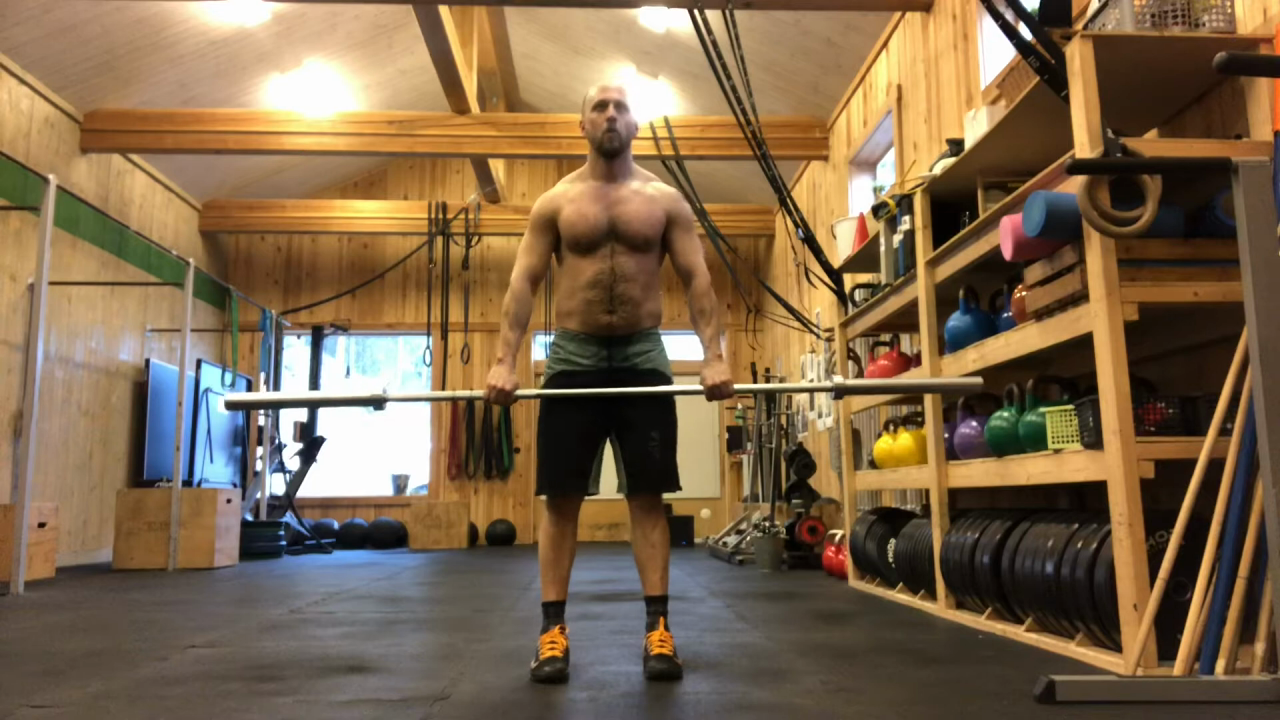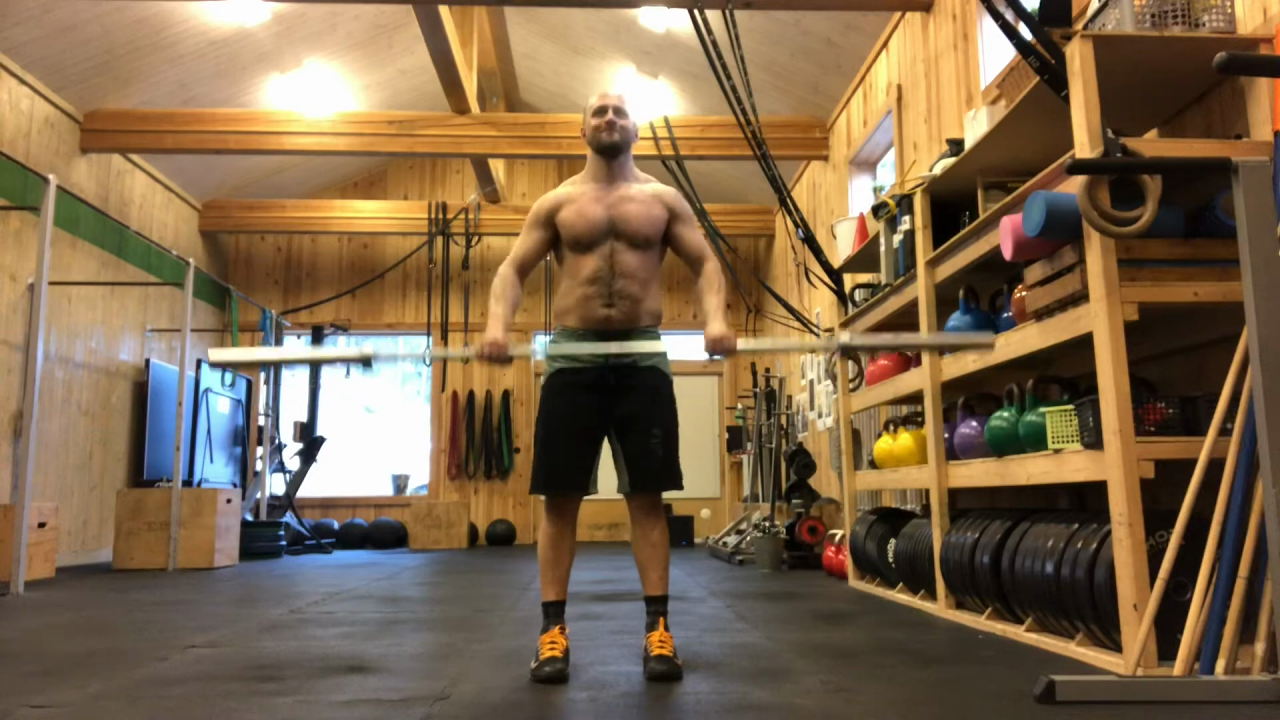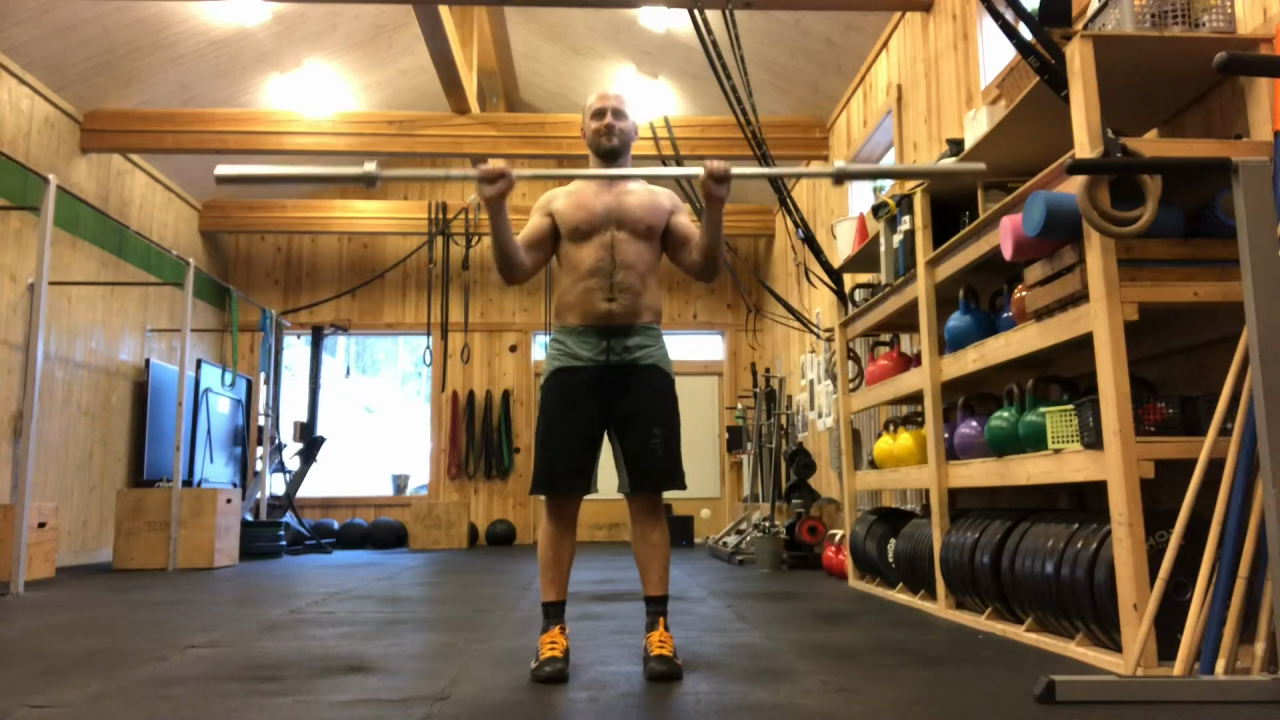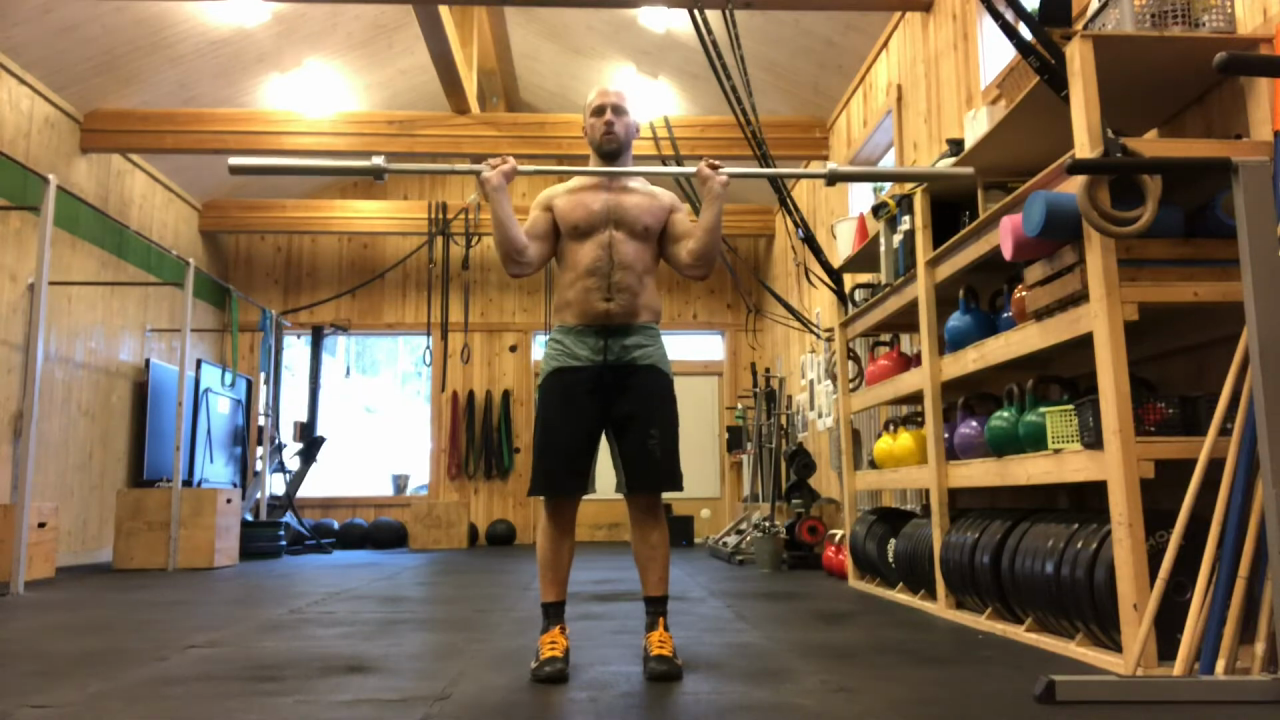
dt=0.4s
person 1, frame 1
left shoulder: (665, 200)
right shoulder: (555, 201)
left elbow: (697, 279)
right elbow: (523, 282)
left wrist: (713, 355)
right wrist: (504, 360)
left hip: (642, 358)
right hip: (573, 358)
left knee: (647, 496)
right knee: (561, 498)
left ankle: (657, 628)
right ankle: (553, 629)
person 1, frame 2
left shoulder: (664, 199)
right shoulder: (556, 202)
left elbow: (706, 262)
right elbow: (512, 268)
left wrist: (717, 316)
right wrist: (497, 323)
left hip: (642, 356)
right hip: (572, 355)
left knee: (647, 494)
right knee: (560, 496)
left ankle: (657, 628)
right ankle: (553, 629)
person 1, frame 3
left shoulder: (663, 199)
right shoulder: (556, 200)
left elbow: (706, 269)
right elbow: (515, 271)
left wrist: (714, 205)
right wrist: (496, 207)
left hip: (643, 352)
right hip: (574, 352)
left knee: (648, 494)
right knee: (561, 496)
left ankle: (657, 627)
right ankle: (553, 629)
person 1, frame 4
left shoulder: (663, 198)
right shoulder: (555, 197)
left elbow: (699, 264)
right elbow: (518, 261)
left wrist: (713, 196)
right wrist: (497, 193)
left hip: (641, 353)
right hip: (572, 353)
left knee: (647, 495)
right knee: (559, 496)
left ankle: (658, 629)
right ankle: (553, 630)
